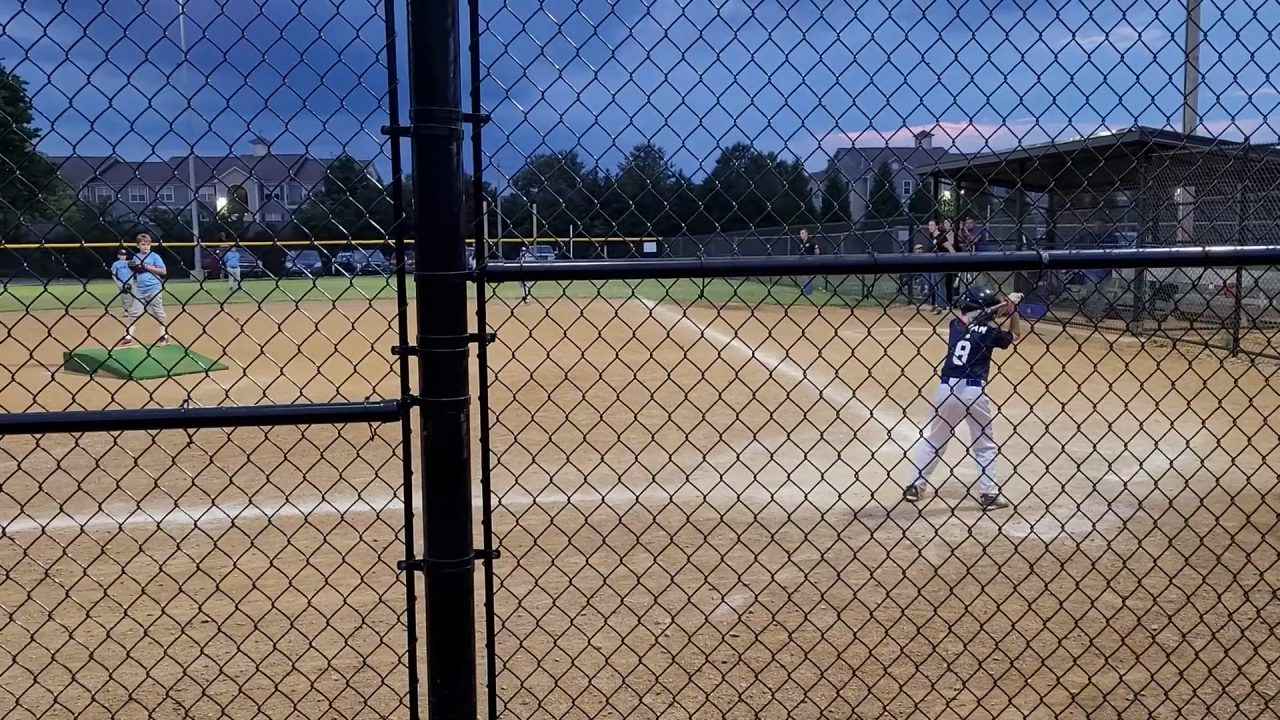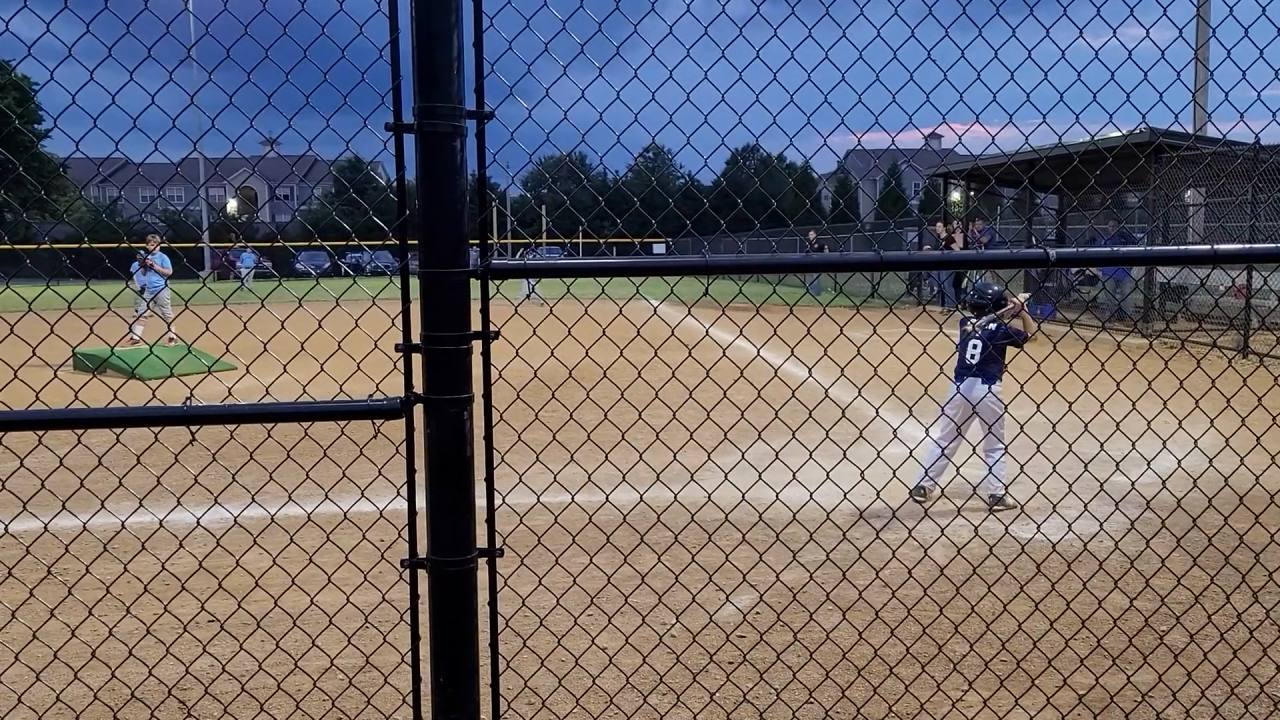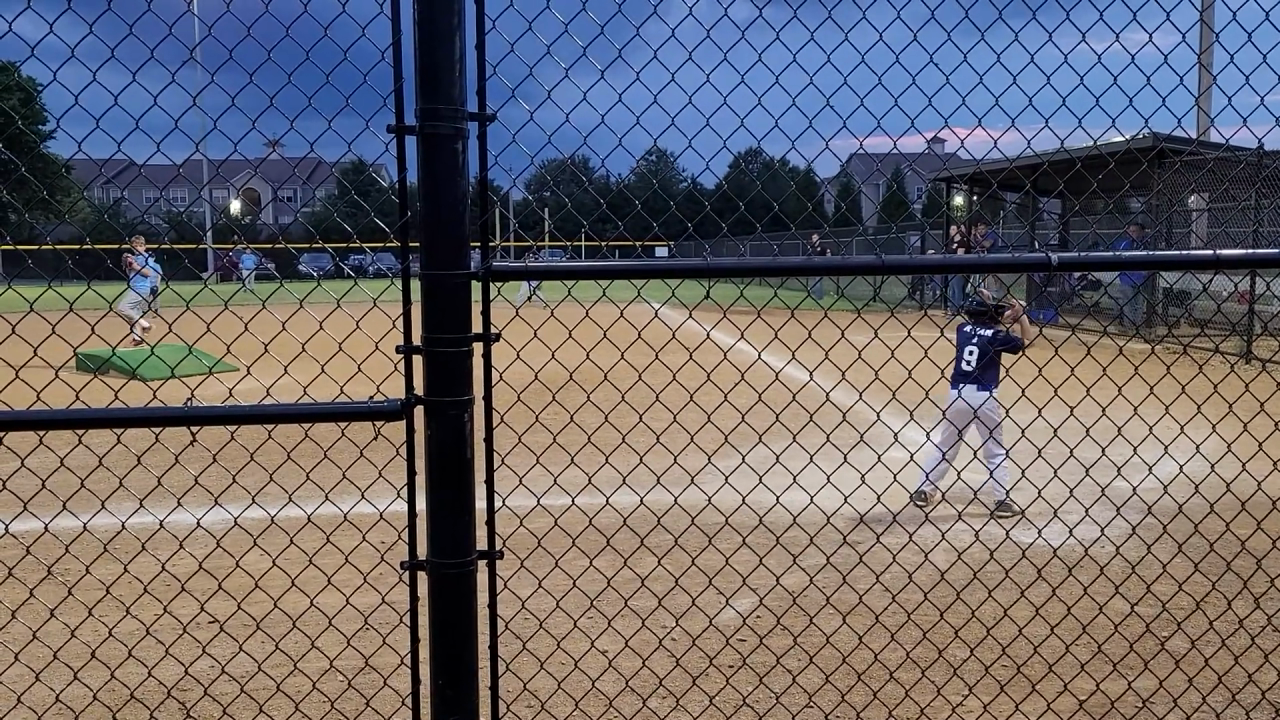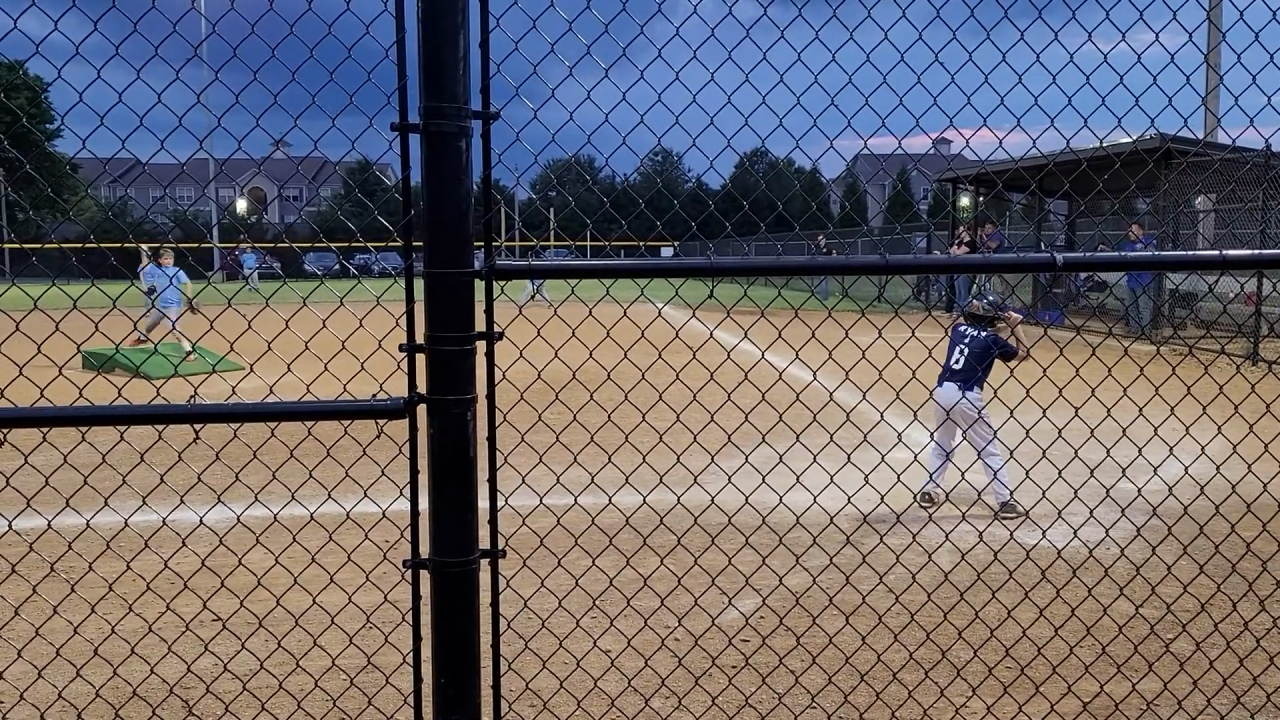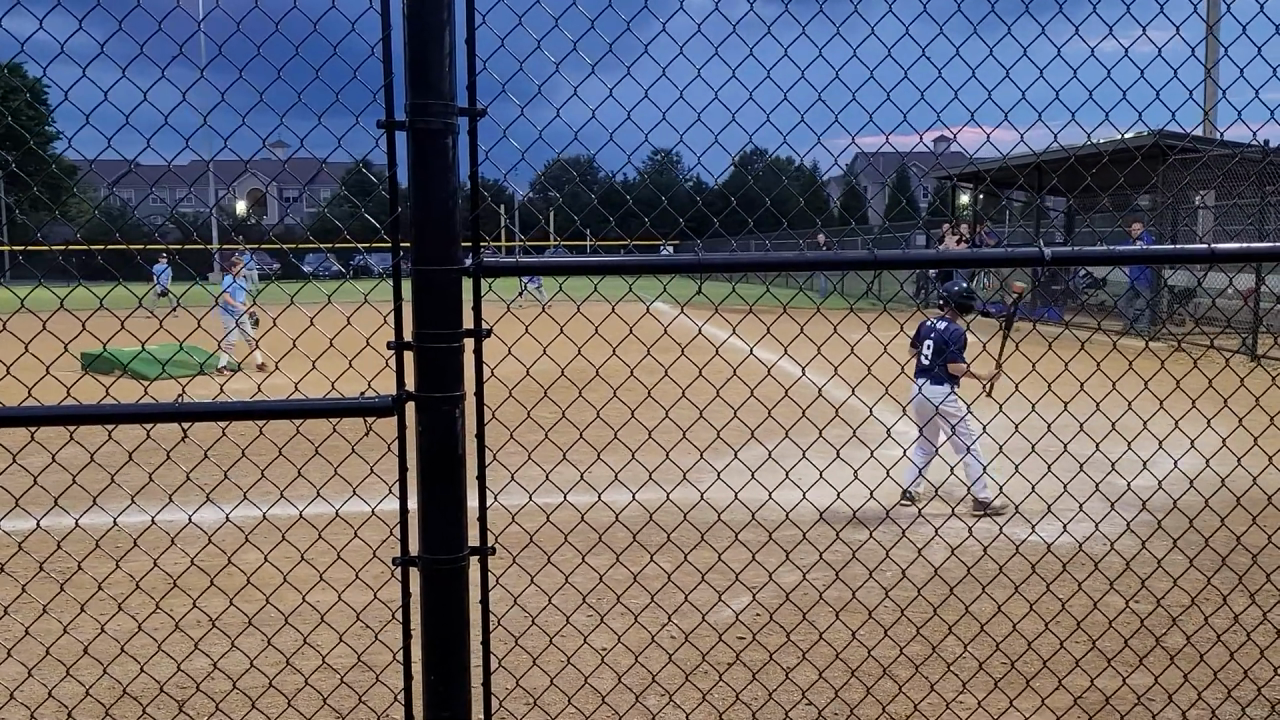
dt=1s
person 1, frame 1
left shoulder: (956, 324)
right shoulder: (990, 333)
right elbow: (1015, 335)
left wrist: (1004, 305)
right wrist: (1013, 309)
left hip: (946, 387)
right hip: (973, 390)
left knee: (932, 439)
right knee: (985, 445)
left ankle: (914, 486)
right ankle: (988, 494)
person 1, frame 2
left shoulder: (966, 323)
right shoulder: (1001, 329)
right elbow: (1032, 334)
left wrist: (1012, 308)
right wrist: (1021, 309)
left hip: (960, 387)
right hip: (987, 389)
left knee: (943, 439)
right knee: (995, 445)
left ankle: (923, 486)
right ankle: (997, 495)
person 1, frame 3
left shoulder: (963, 329)
right shoulder: (997, 336)
right elbow: (1028, 342)
left wrist: (1007, 315)
right wrist: (1020, 314)
left hip: (957, 393)
right hip: (983, 396)
left knee: (944, 446)
right knee: (995, 451)
left ankle: (924, 491)
right ankle: (1003, 501)
person 1, frame 4
left shoulder: (957, 329)
right shoulder: (991, 339)
right elbow: (1024, 353)
left wrist: (1008, 326)
right wrist: (1016, 327)
left hip: (942, 391)
right hip: (968, 396)
left knee: (941, 445)
right knee: (990, 450)
left ankle: (929, 492)
right ankle: (1006, 502)
person 1, frame 5
left shoulder: (926, 324)
right shoulder: (956, 332)
left elbow: (913, 353)
right elbow: (954, 368)
right wrist: (982, 376)
left hip: (920, 389)
right hip: (943, 393)
left knee: (925, 444)
right knee: (968, 445)
left ankle: (909, 491)
right ankle: (982, 499)
